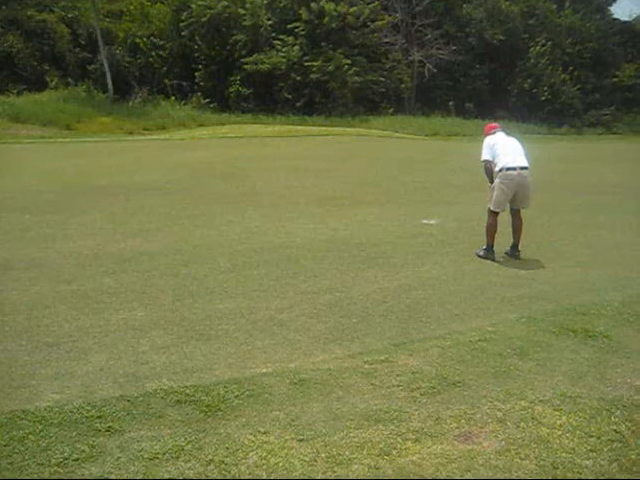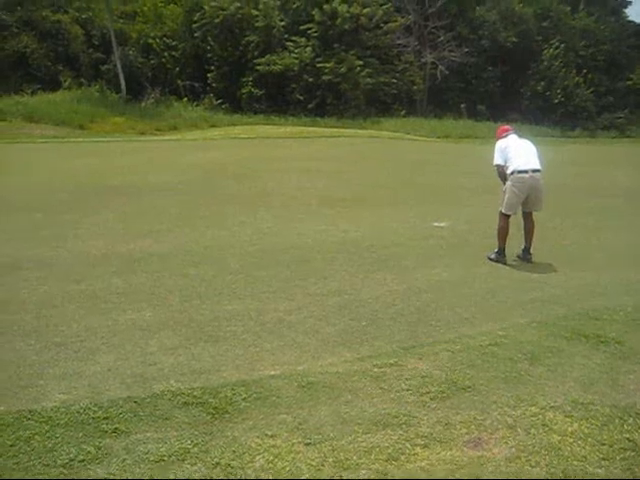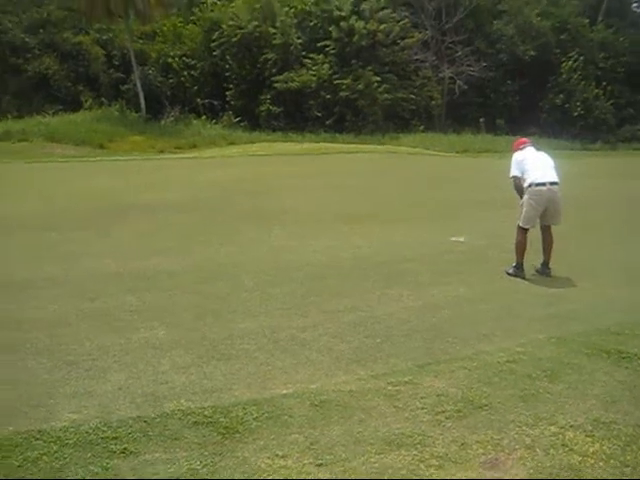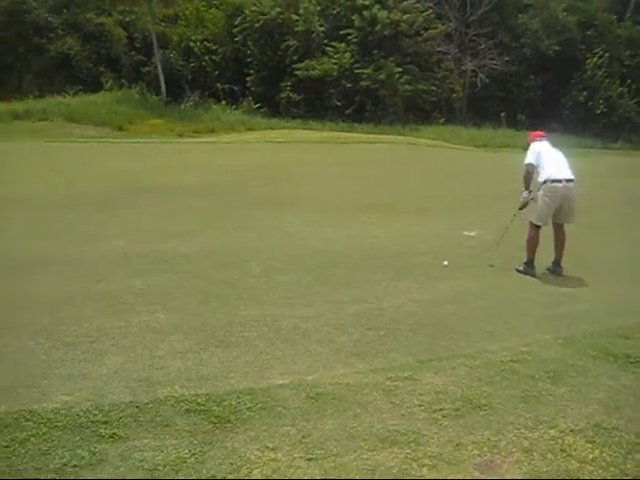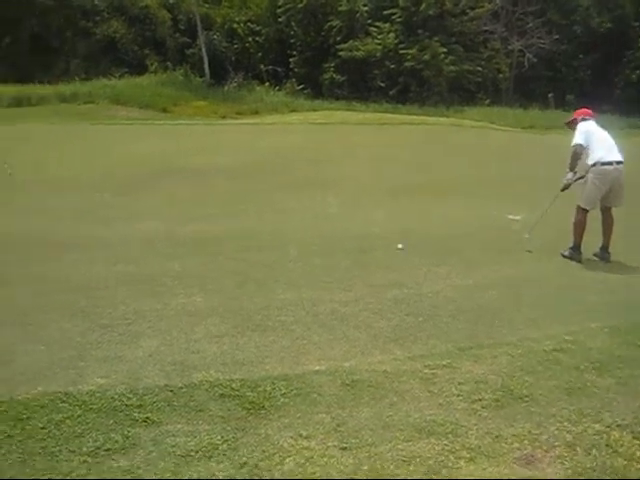
dt=0.3s
person 1, frame 1
left shoulder: (489, 139)
right shoulder: (513, 139)
left elbow: (487, 164)
left wrist: (492, 183)
left hip: (506, 175)
right hip: (524, 174)
left knee: (493, 212)
right knee: (516, 212)
left ankle: (489, 250)
right ankle: (515, 249)
person 1, frame 2
left shoulder: (501, 143)
right shoulder: (527, 142)
left elbow: (500, 169)
left wrist: (506, 184)
left hip: (518, 177)
right hip: (536, 176)
left knee: (504, 215)
right knee: (528, 214)
left ankle: (500, 253)
right ankle: (527, 252)
person 1, frame 3
left shoulder: (518, 154)
right shoulder: (544, 154)
left elbow: (516, 181)
left wrist: (523, 198)
left hip: (536, 190)
right hip: (554, 189)
left knee: (522, 229)
right knee: (546, 228)
left ankle: (518, 268)
right ankle: (546, 266)
person 1, frame 4
left shoulder: (535, 146)
right shoulder: (556, 151)
left elbow: (529, 169)
left wrist: (526, 191)
right wrist: (536, 194)
left hip: (551, 187)
right hip: (569, 186)
left knee: (534, 226)
right knee: (559, 226)
left ankle: (529, 265)
right ankle: (557, 265)
person 1, frame 5
left shoulder: (583, 126)
right shoulder: (600, 130)
left elbow: (577, 150)
left wrist: (570, 172)
right wrist: (583, 174)
left hip: (601, 170)
right hip: (618, 169)
left knee: (582, 209)
right knee: (606, 209)
left ankle: (575, 250)
right ankle: (605, 250)
